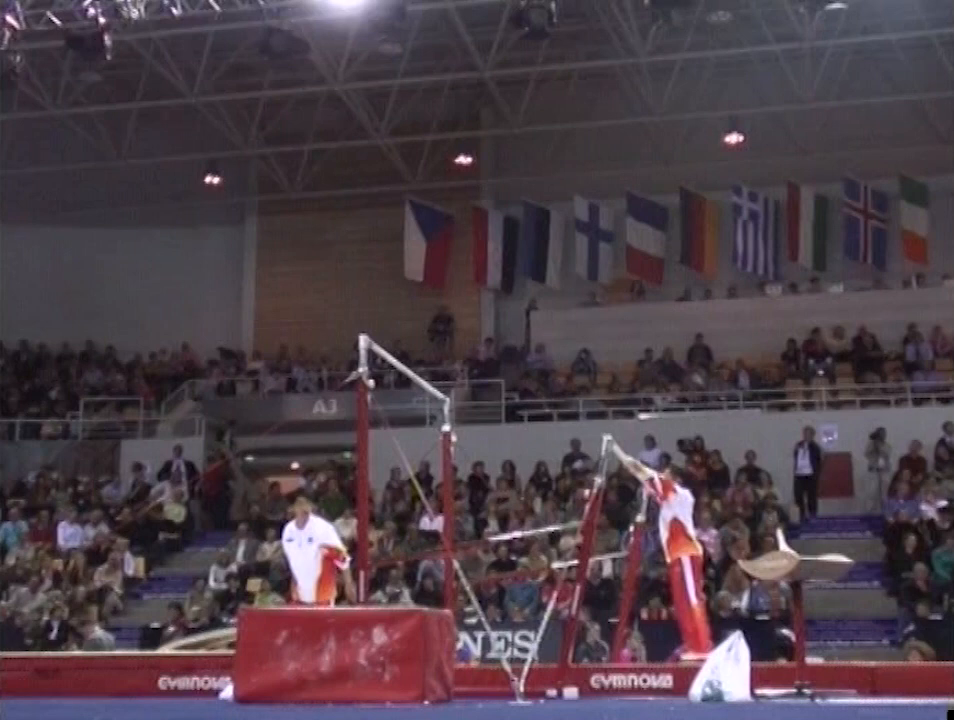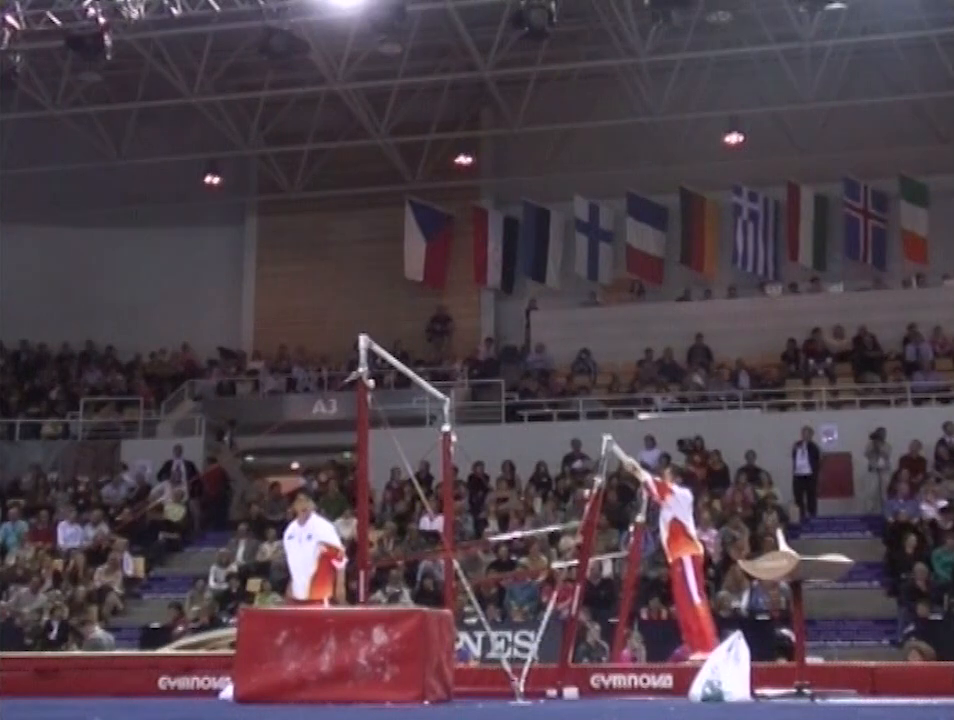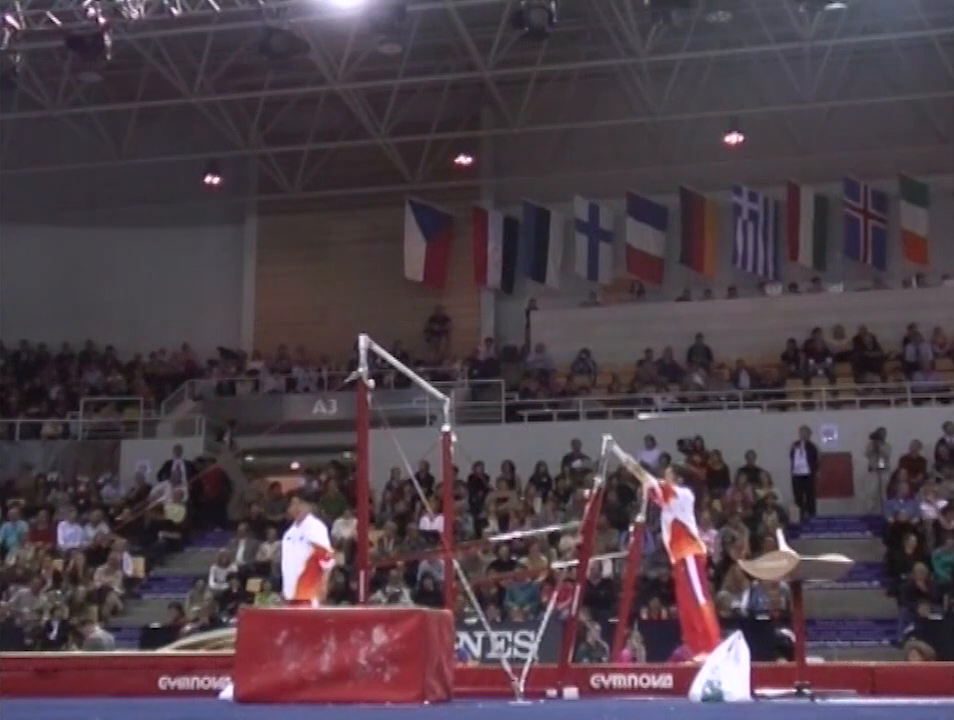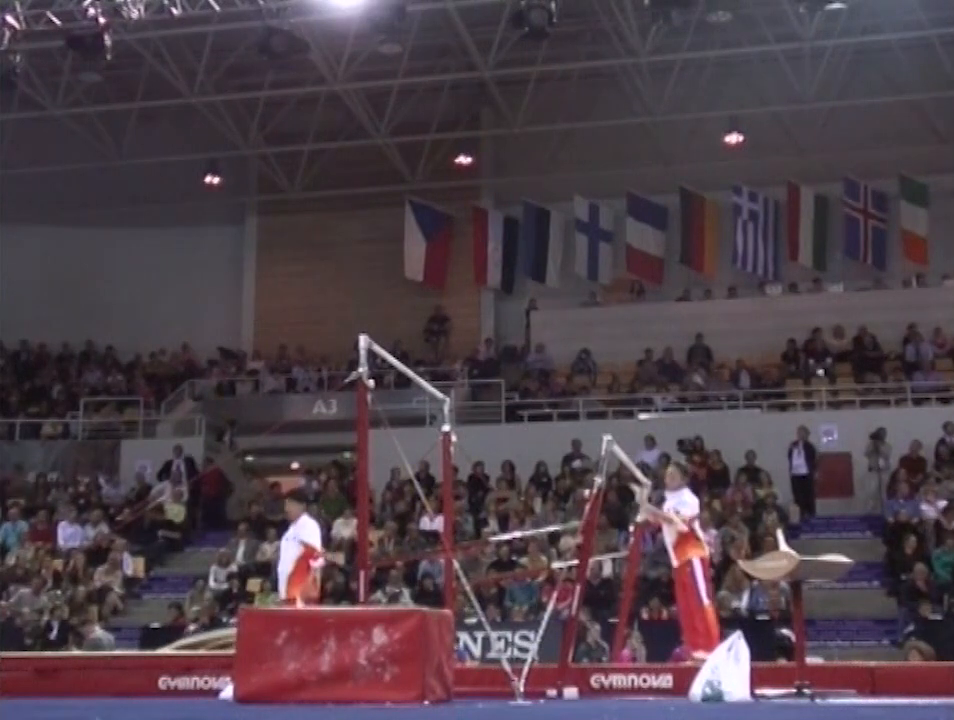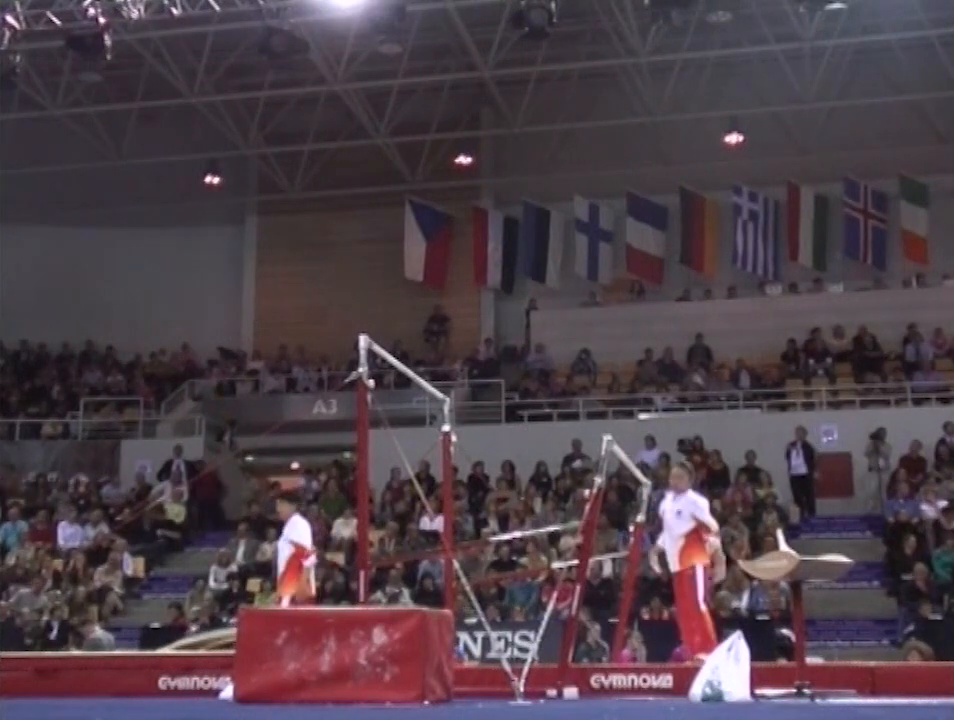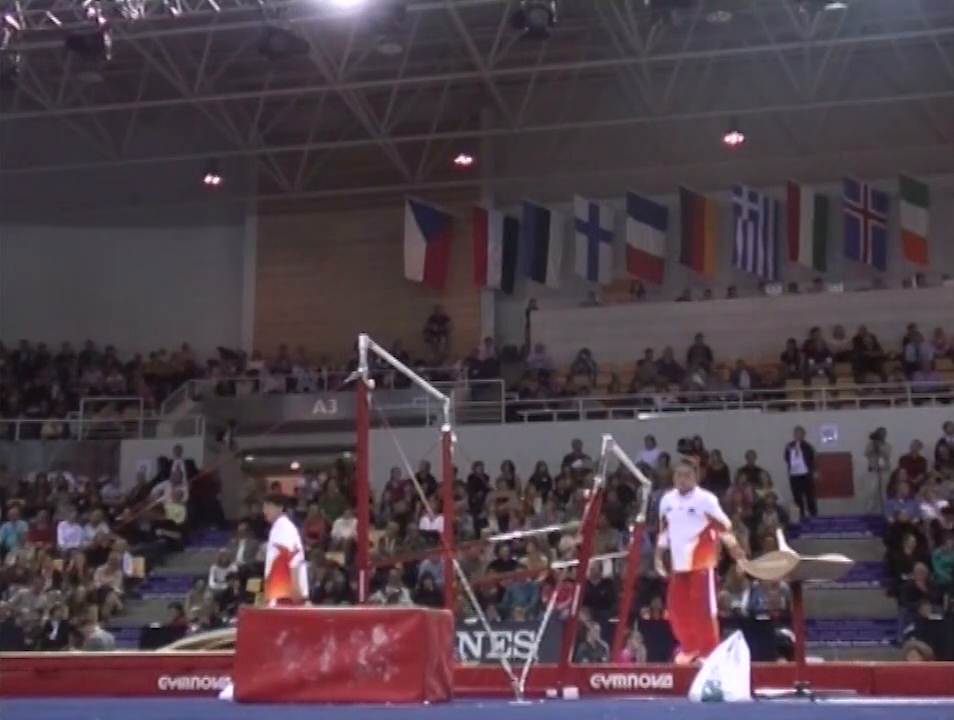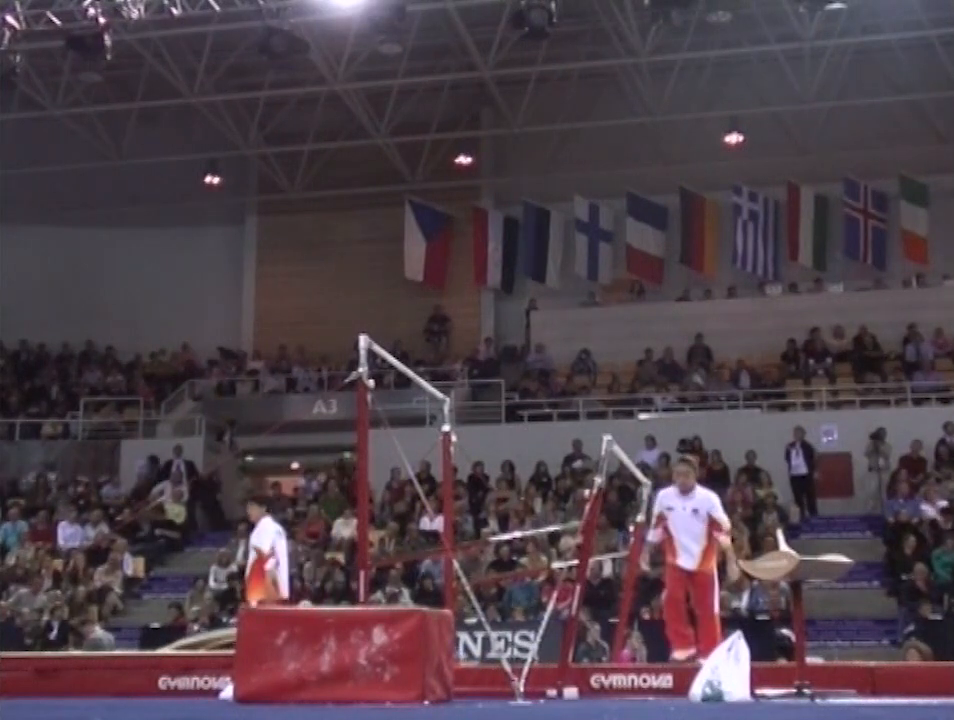
dt=0.2s
person 1, frame 1
left shoulder: (681, 495)
right shoulder: (668, 498)
left elbow: (658, 481)
right elbow: (652, 485)
left wrist: (637, 466)
right wrist: (635, 469)
left hip: (685, 554)
right hip: (676, 555)
left knee: (690, 600)
right knee: (682, 602)
left ankle: (701, 647)
right ankle: (695, 648)
person 1, frame 2
left shoulder: (681, 494)
right shoulder: (669, 498)
left elbow: (655, 484)
right elbow: (653, 486)
left wrist: (636, 469)
right wrist: (637, 471)
left hip: (686, 555)
right hip: (678, 556)
left knee: (694, 599)
right knee: (683, 603)
left ankle: (707, 647)
right ankle: (695, 649)
person 1, frame 3
left shoulder: (682, 494)
right shoulder: (670, 496)
left elbow: (659, 489)
right elbow: (654, 489)
left wrist: (637, 470)
right wrist: (637, 471)
left hip: (689, 553)
right hip: (679, 556)
left knee: (697, 600)
right knee: (685, 604)
left ankle: (711, 647)
right ankle: (696, 649)
person 1, frame 4
left shoulder: (686, 499)
right shoulder: (670, 498)
left elbow: (683, 522)
right elbow: (665, 521)
left wrist: (660, 515)
right wrist: (649, 512)
left hip: (692, 557)
right hip: (679, 560)
left knee: (700, 601)
right knee: (684, 607)
left ankle: (710, 647)
right ankle: (695, 648)
person 1, frame 5
left shoulder: (696, 501)
right shoulder: (666, 502)
left elbow: (711, 531)
left wrist: (719, 562)
right wrist: (655, 553)
left hip: (694, 561)
right hip: (676, 563)
left knee: (695, 604)
right knee: (682, 609)
left ankle: (708, 650)
right ankle: (693, 650)
person 1, frame 6
left shoulder: (706, 499)
right shoulder: (667, 500)
left elbow: (724, 527)
right elbow: (664, 530)
left wrist: (738, 555)
right wrist: (658, 556)
left hip: (702, 562)
right hip: (677, 564)
left knee: (705, 609)
right knee: (677, 608)
left ankle: (709, 653)
right ankle: (690, 647)
person 1, frame 7
left shoulder: (708, 498)
right shoulder: (664, 497)
left elbow: (723, 529)
right elbow: (657, 526)
left wrist: (730, 561)
right wrist: (646, 552)
left hip: (704, 561)
right hip: (676, 559)
left knee: (707, 608)
right knee: (672, 599)
left ankle: (709, 653)
right ankle: (682, 645)
